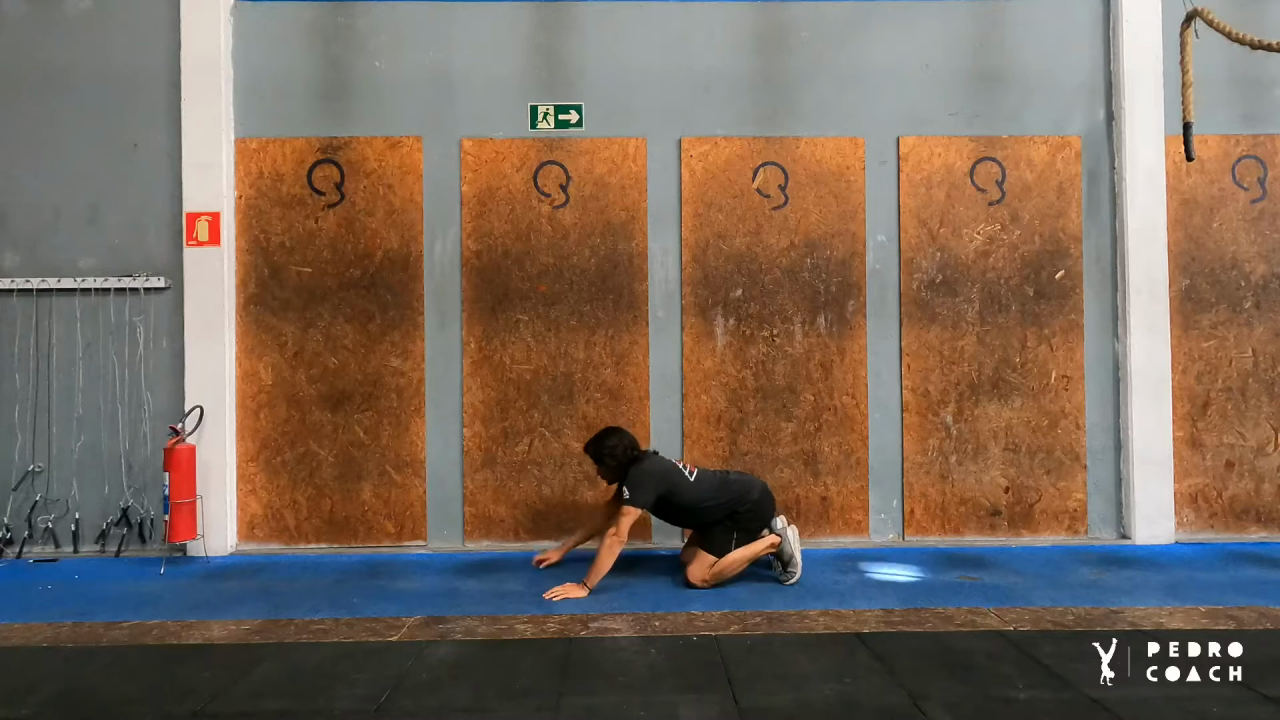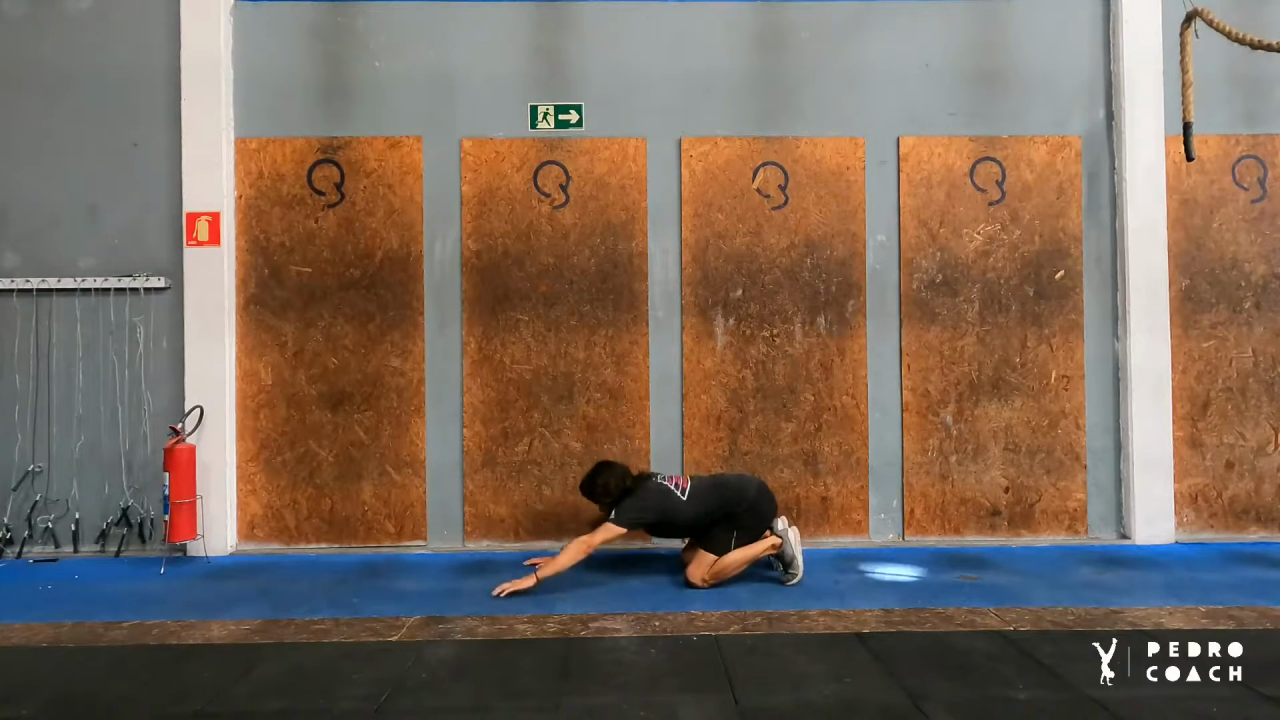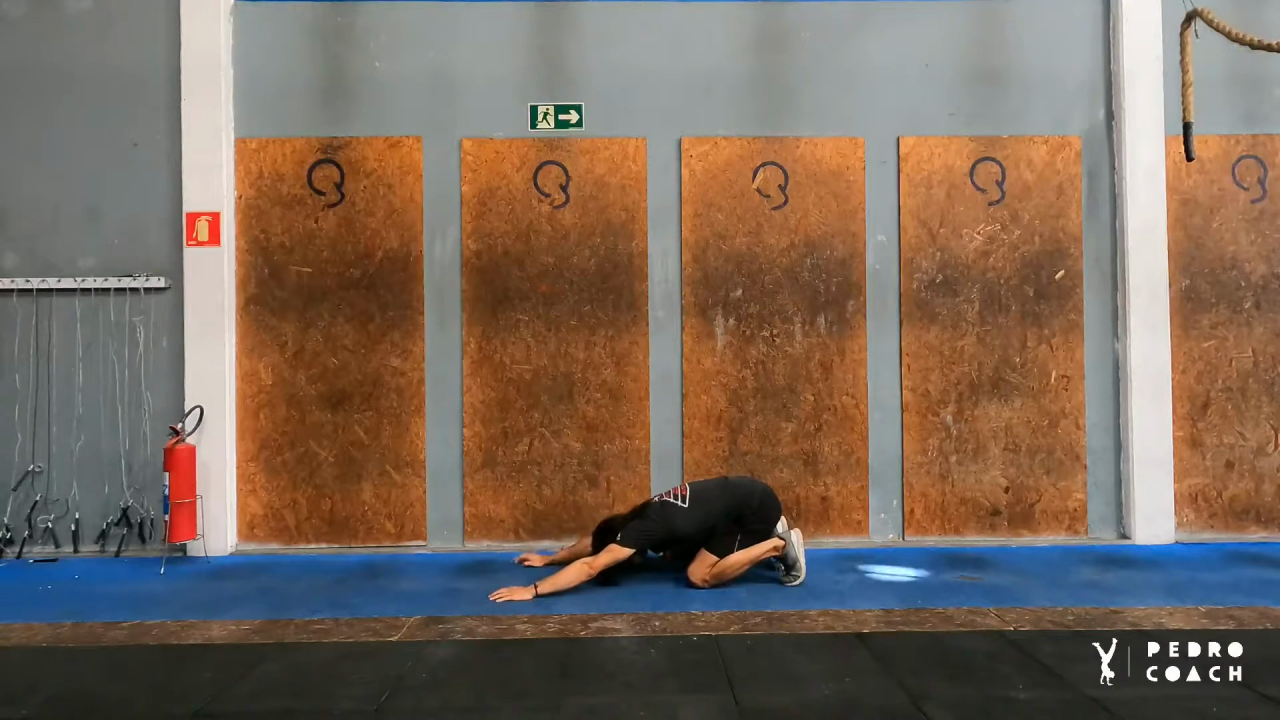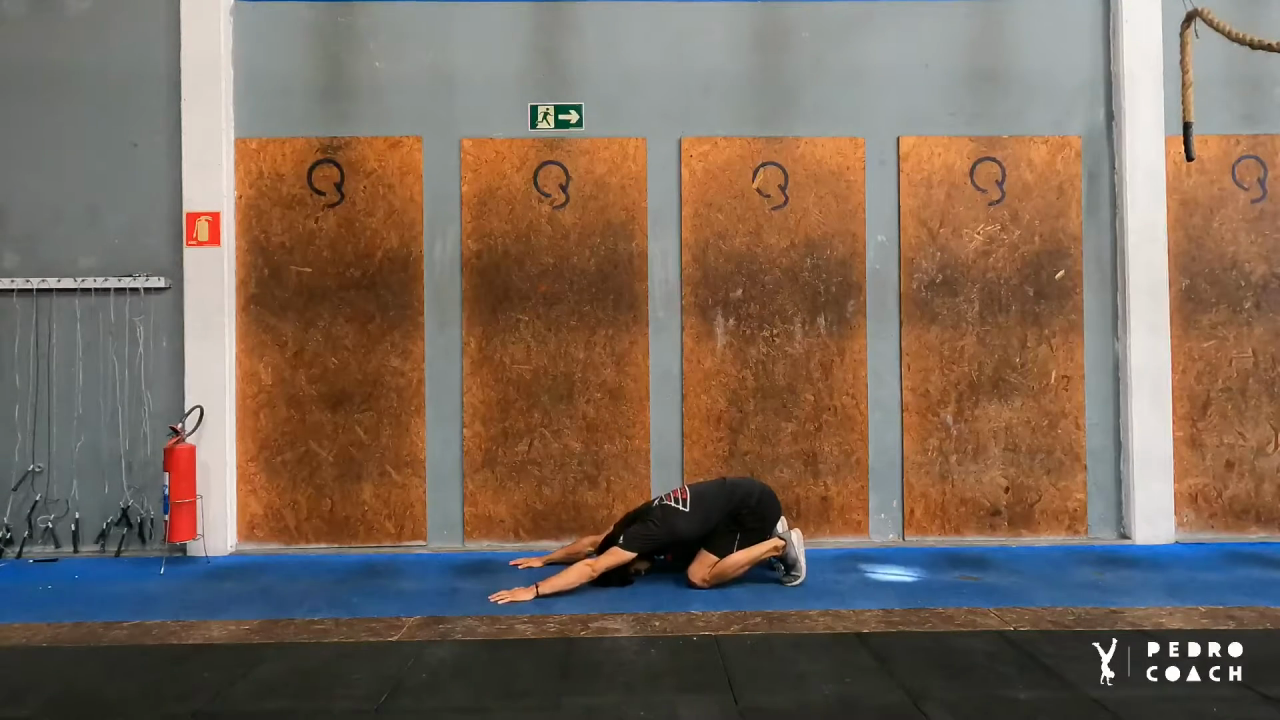
dt=0.7s
person 1, frame 1
left shoulder: (642, 476)
right shoulder: (638, 470)
left elbow: (616, 536)
right elbow: (605, 518)
left wrist: (584, 587)
right wrist: (562, 551)
left hip: (750, 504)
right hip: (739, 493)
left knee: (698, 576)
right knee: (688, 557)
left ankle: (775, 542)
right ankle: (767, 530)
person 1, frame 2
left shoulder: (637, 504)
right shoulder: (640, 487)
left elbow: (587, 544)
right elbow: (593, 534)
left wrist: (533, 579)
right wrist: (554, 559)
left hip: (750, 503)
right hip: (743, 493)
left knee: (698, 576)
right knee: (690, 556)
left ankle: (775, 543)
right ankle: (768, 530)
person 1, frame 3
left shoulder: (643, 530)
right shoulder: (641, 518)
left elbow: (589, 567)
right elbow: (593, 542)
left wrist: (532, 590)
right wrist: (546, 559)
left hip: (754, 505)
right hip: (743, 495)
left knee: (700, 575)
right knee: (692, 558)
left ankle: (779, 544)
right ankle: (771, 534)
person 1, frame 4
left shoulder: (647, 532)
right shoulder: (639, 520)
left elbow: (592, 569)
right elbow: (592, 544)
left wrist: (533, 591)
right wrist: (544, 560)
left hip: (753, 505)
right hip: (742, 494)
left knee: (700, 576)
right knee: (694, 557)
left ankle: (779, 544)
right ankle: (770, 533)
